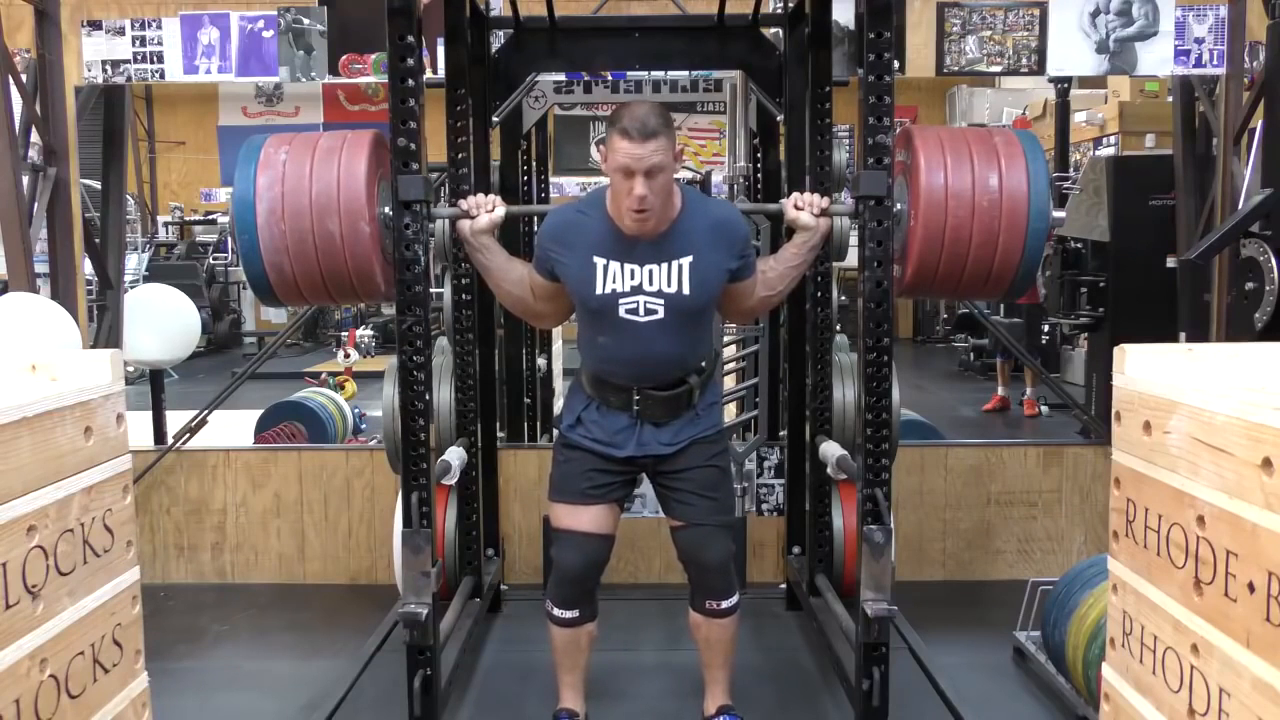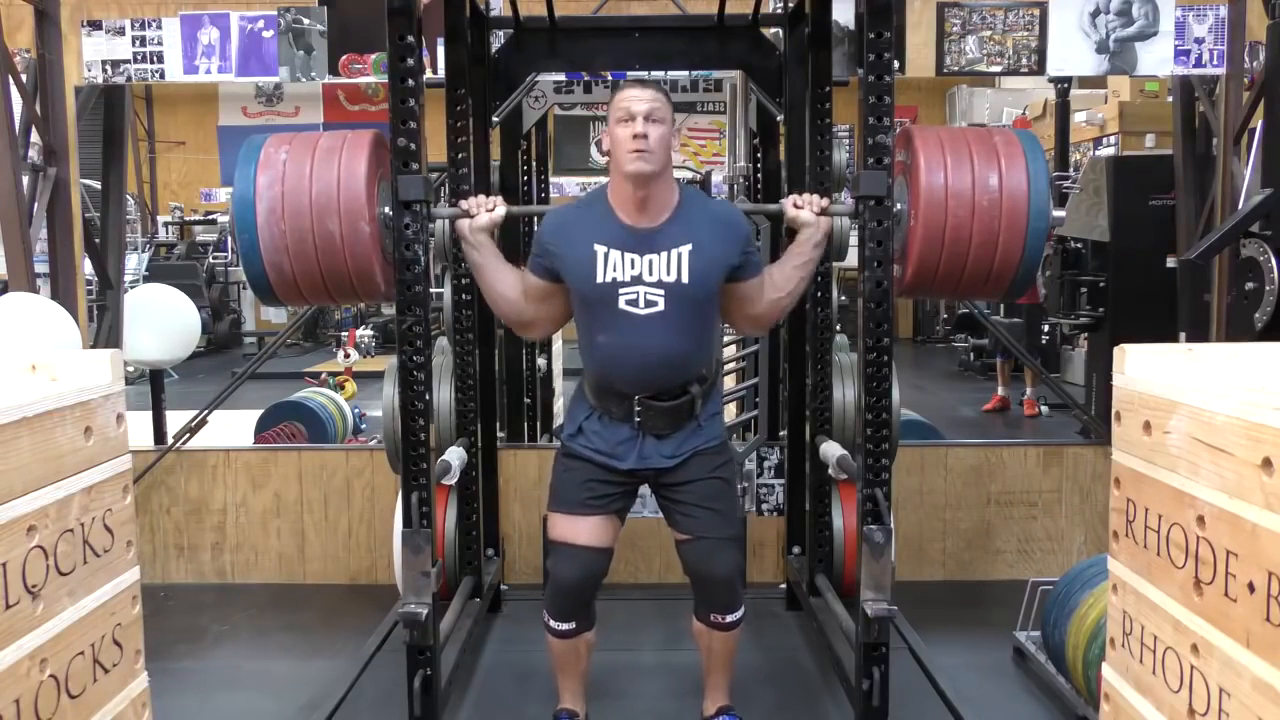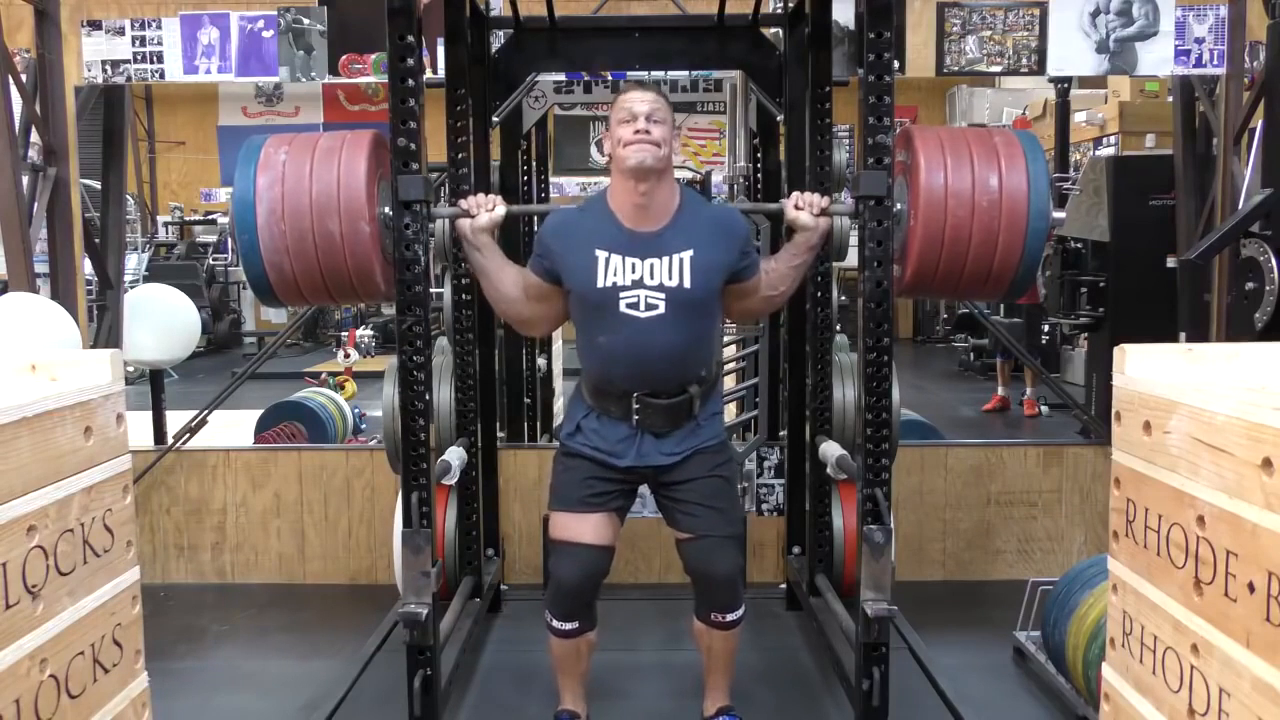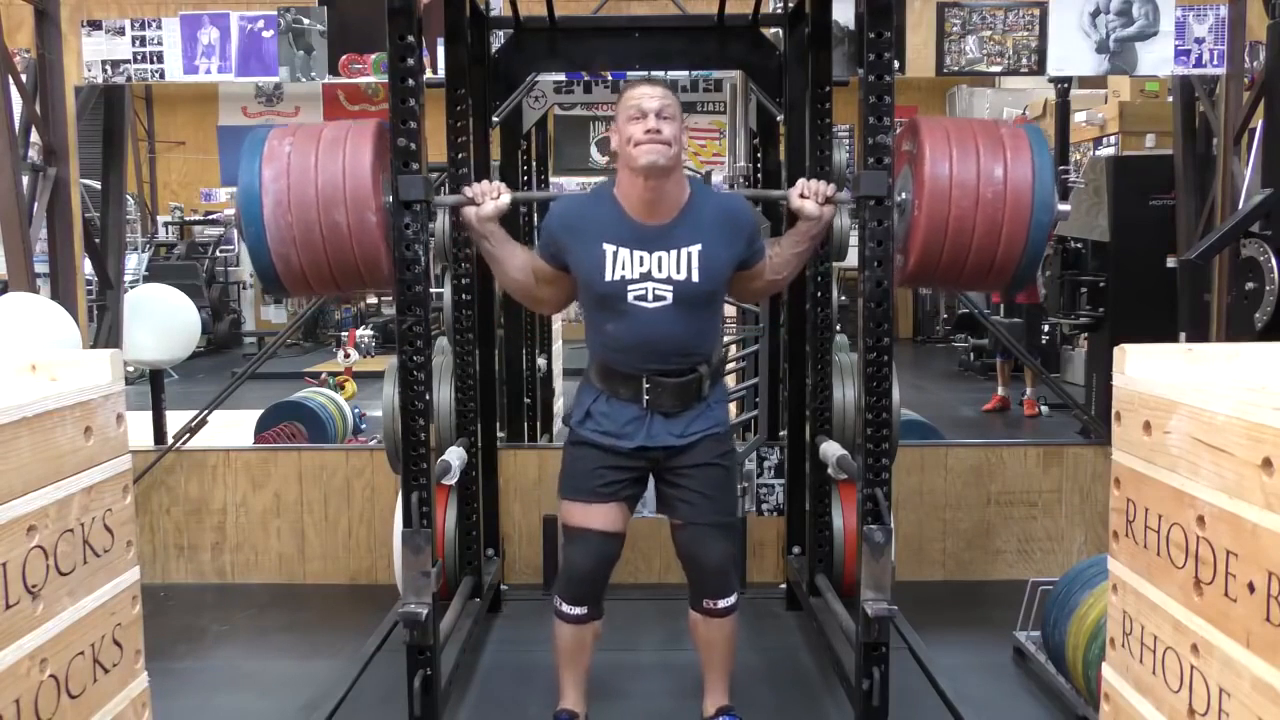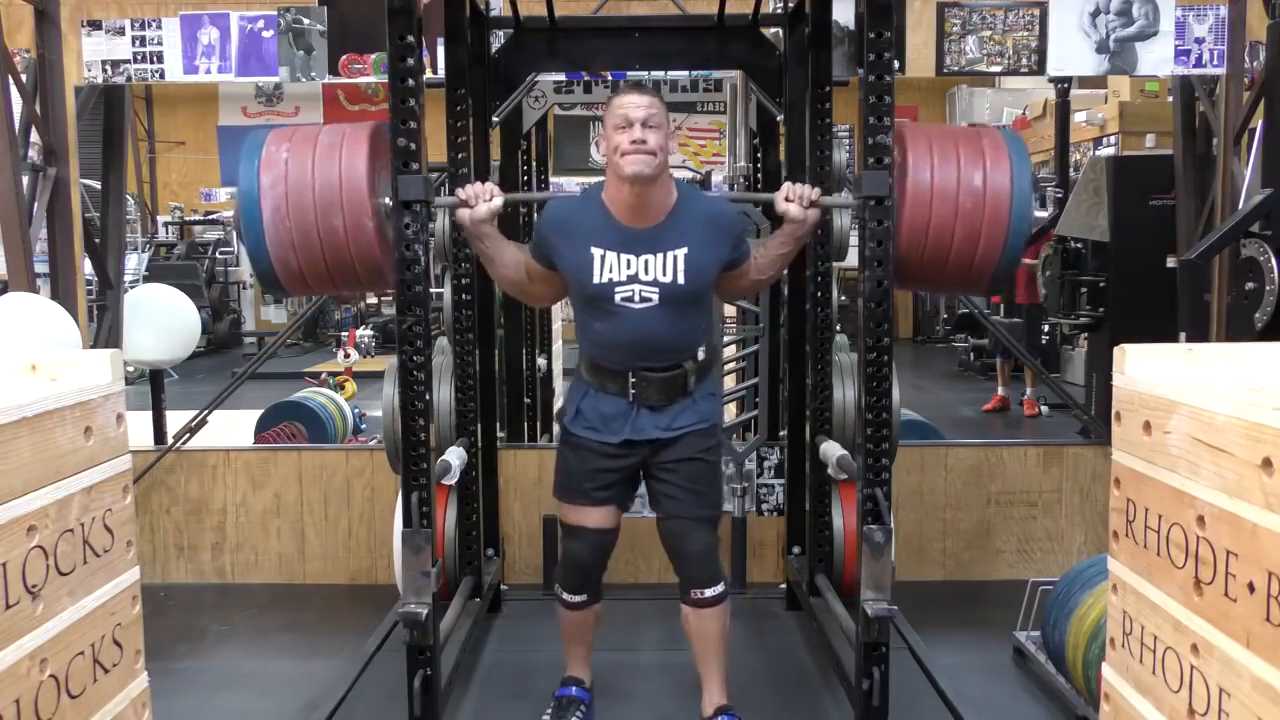
dt=0.4s
person 1, frame 1
left shoulder: (722, 226)
right shoulder: (565, 229)
left elbow: (744, 306)
right elbow: (543, 310)
left wrist: (807, 237)
right wrist: (481, 241)
left hip: (690, 422)
right hip: (597, 421)
left knee: (712, 565)
right knee: (573, 568)
person 1, frame 2
left shoulder: (724, 225)
right shoulder: (563, 228)
left elbow: (755, 317)
right elbow: (532, 320)
left wrist: (811, 237)
right wrist: (477, 241)
left hip: (693, 431)
right hip: (599, 431)
left knee: (720, 579)
right knee: (568, 580)
person 1, frame 3
left shoulder: (723, 227)
right shoulder: (565, 231)
left elbow: (751, 305)
right elbow: (531, 317)
left wrist: (807, 239)
right wrist: (480, 241)
left hip: (693, 431)
right hip: (598, 430)
left knee: (722, 577)
right knee: (570, 581)
person 1, frame 4
left shoulder: (729, 216)
right shoulder: (572, 218)
left elbow: (754, 286)
right elbow: (544, 295)
left wrist: (810, 226)
right wrist: (486, 229)
left hip: (698, 416)
right hip: (607, 414)
left knee: (713, 567)
right knee: (582, 568)
person 1, frame 5
left shoulder: (716, 218)
right shoulder: (563, 219)
left elbow: (739, 283)
right elbow: (537, 288)
left wrist: (794, 230)
right wrist: (482, 230)
left hip: (685, 410)
right hip: (599, 409)
left knee: (698, 558)
right knee: (581, 557)
